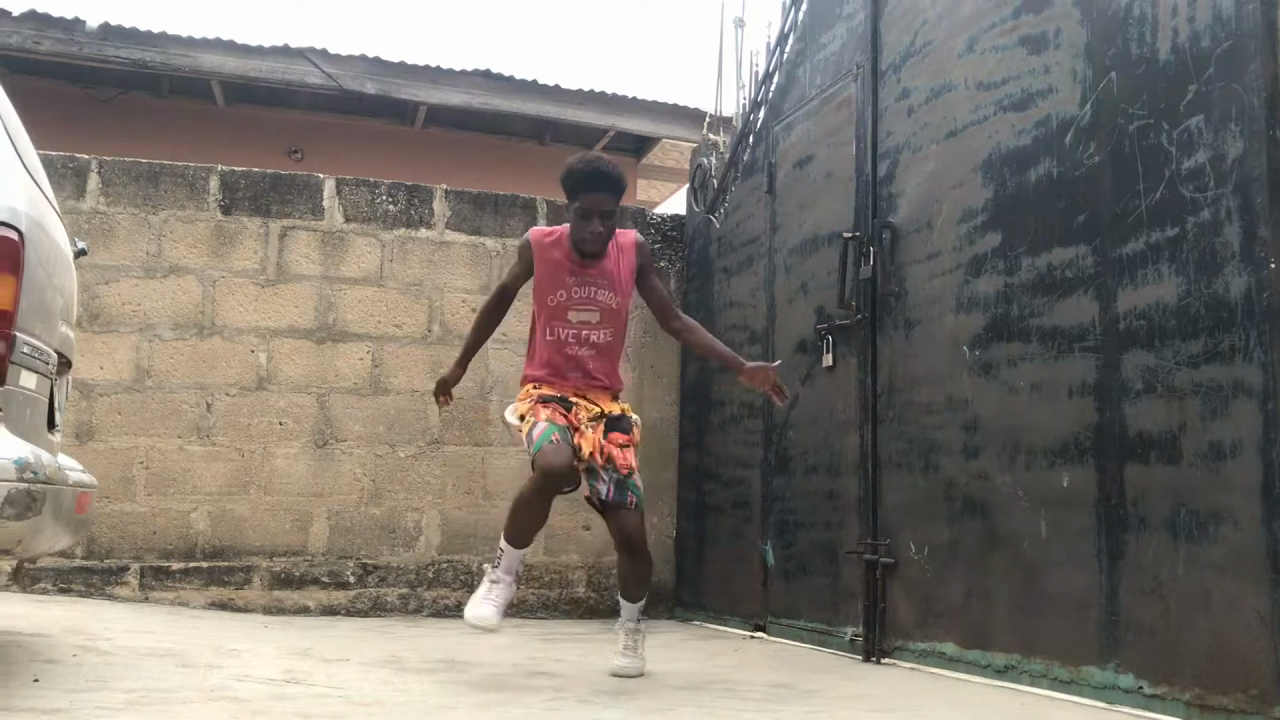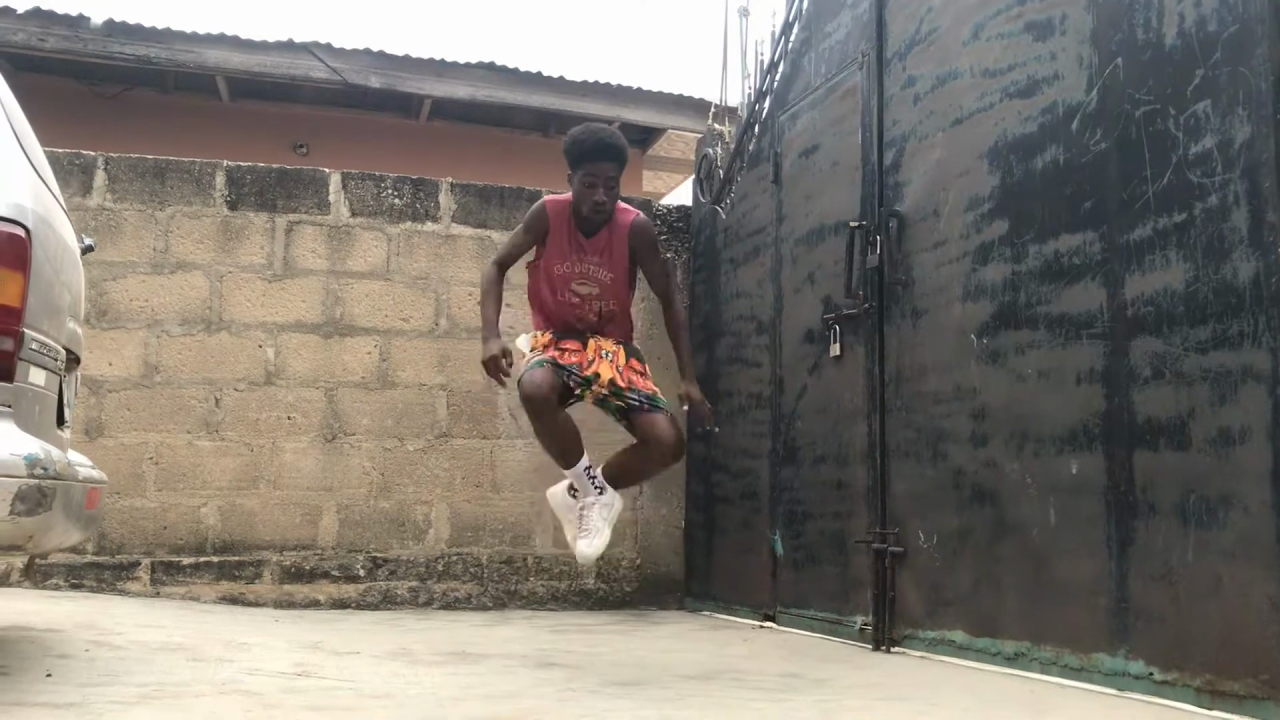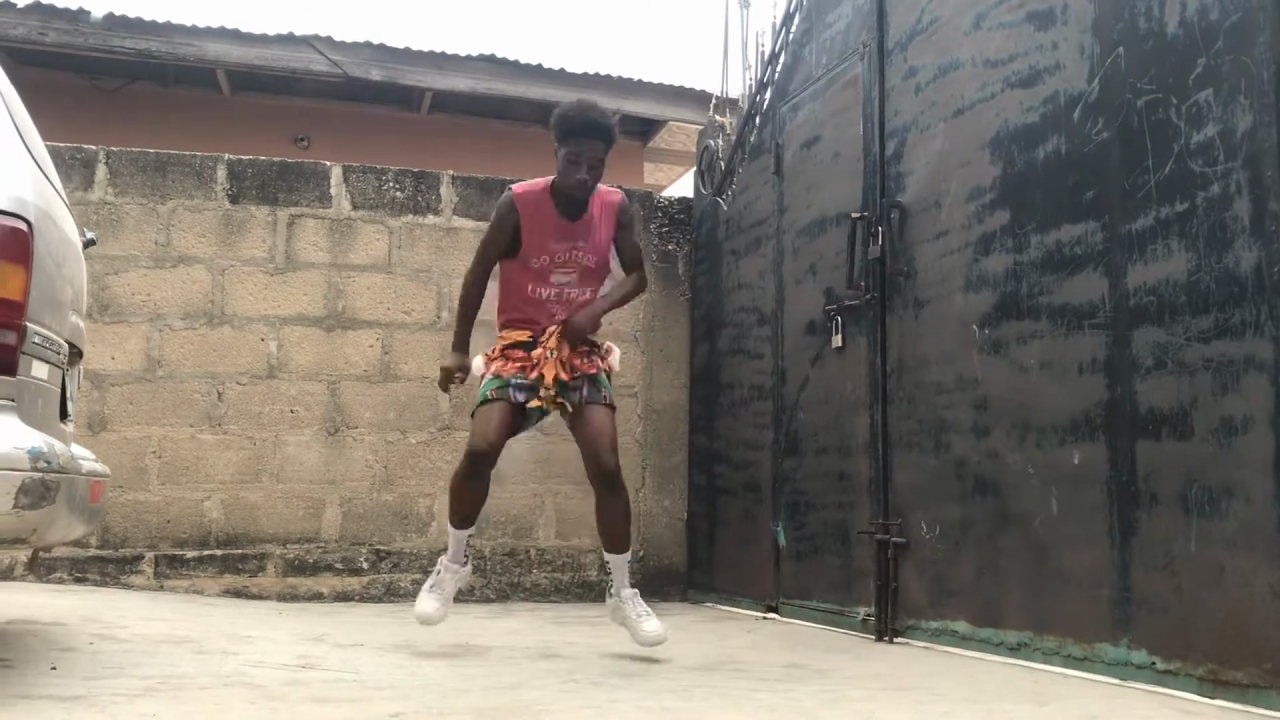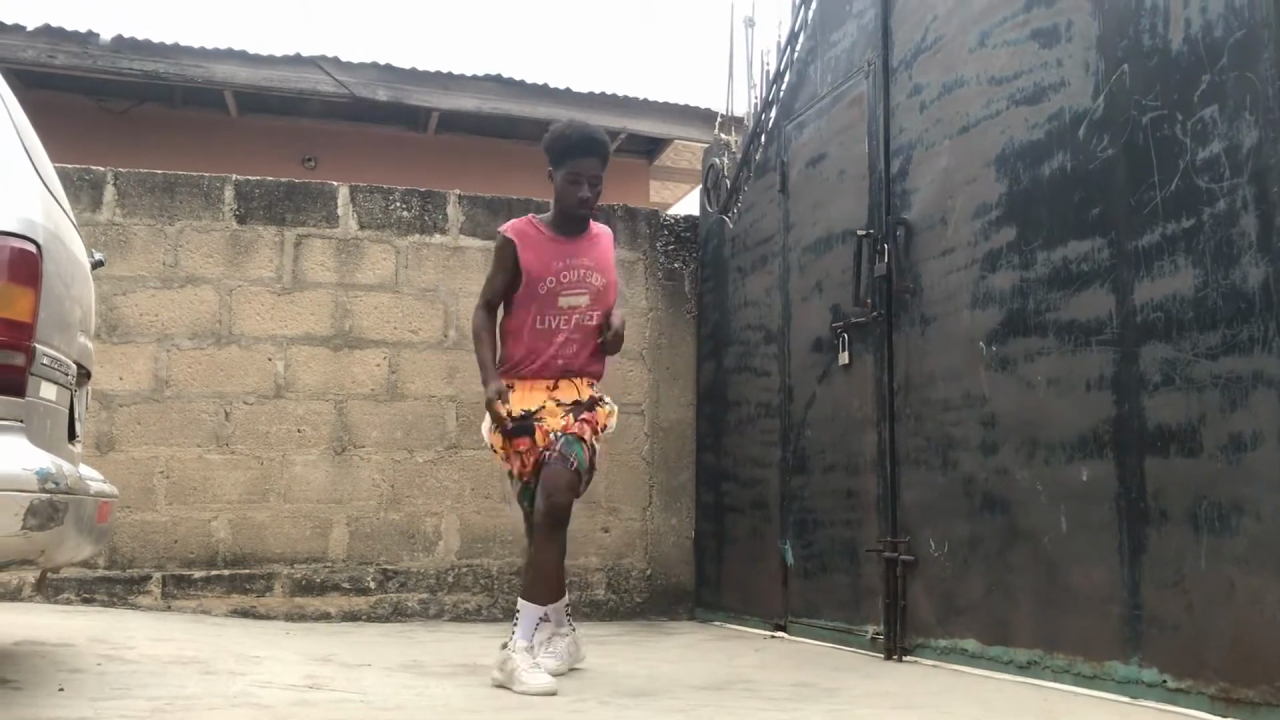
dt=0.7s
person 1, frame 1
left shoulder: (635, 250)
right shoulder: (537, 246)
left elbow: (671, 318)
right elbow: (500, 299)
left wrist: (741, 366)
right wrist: (459, 365)
left hip: (606, 405)
right hip: (548, 396)
left knee: (631, 536)
right knee: (552, 466)
left ankle: (631, 627)
right ankle: (502, 571)
person 1, frame 2
left shoulder: (636, 227)
right shoulder: (547, 213)
left elbow: (670, 300)
right elbow: (496, 269)
left wrist: (688, 378)
right wrist: (491, 339)
left hip: (613, 347)
right hip: (556, 340)
left knee: (668, 439)
right knee: (535, 389)
left ankle: (581, 493)
right ankle: (593, 490)
person 1, frame 3
left shoulder: (616, 208)
right shoulder: (518, 203)
left elbow: (638, 275)
right elbow: (479, 273)
left wrist: (599, 307)
right wrist: (458, 348)
left hip: (577, 354)
right hip: (518, 348)
left knee: (606, 467)
right knee: (479, 450)
left ankle: (622, 591)
right ankle: (454, 560)
person 1, frame 4
left shoulder: (604, 238)
right shoulder: (515, 238)
right elbow: (485, 312)
left wrist: (618, 316)
right wrist: (491, 381)
left hip: (581, 395)
right hip: (523, 396)
left knee: (554, 508)
right knee: (540, 515)
left ankle: (521, 646)
right ankle: (559, 630)
